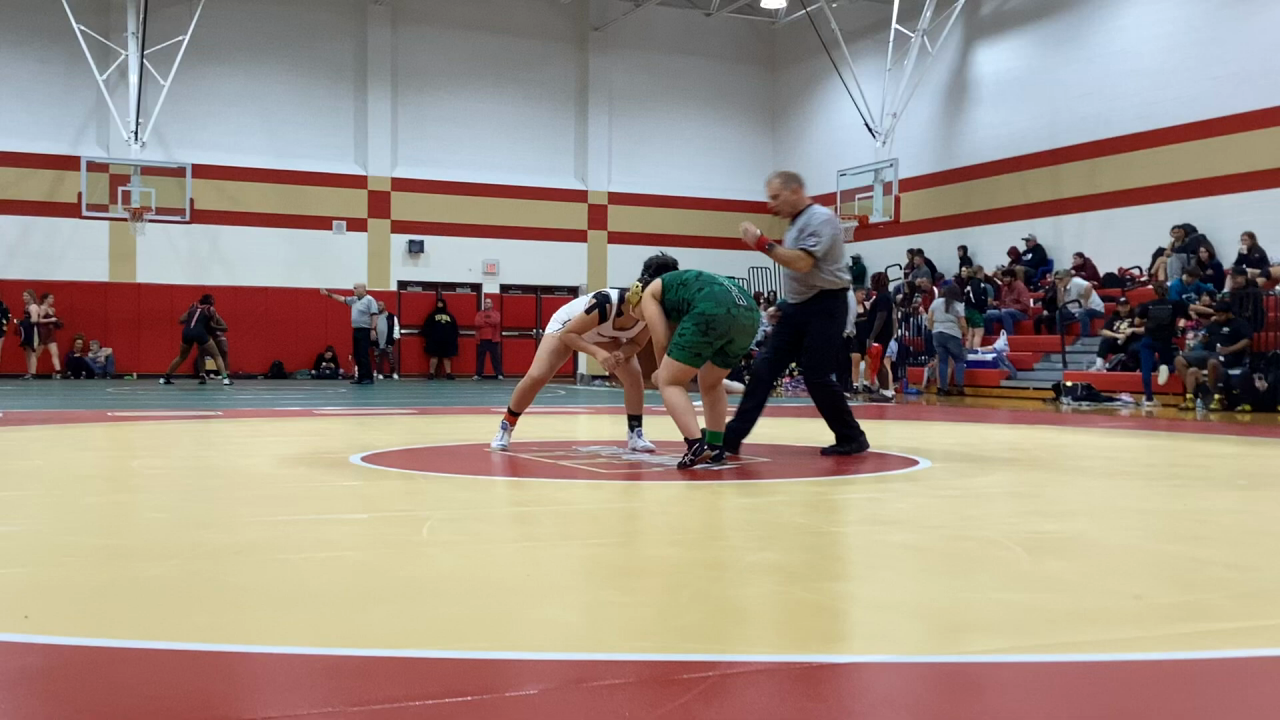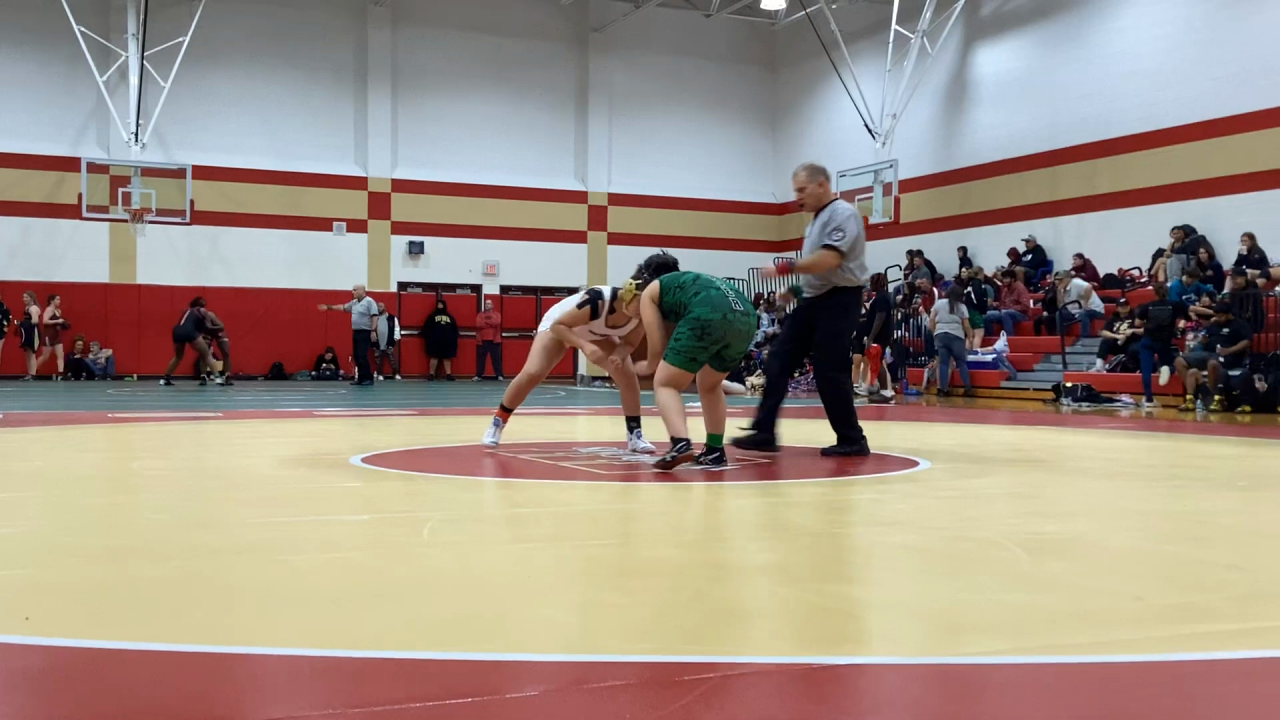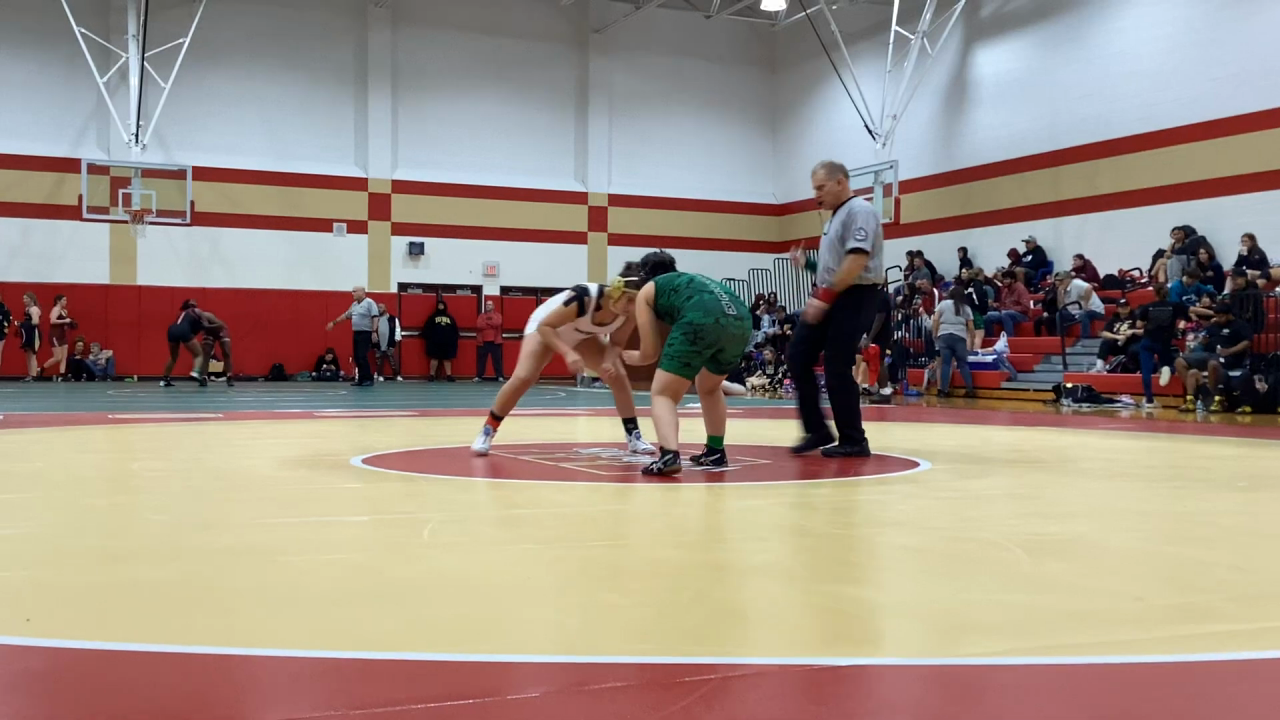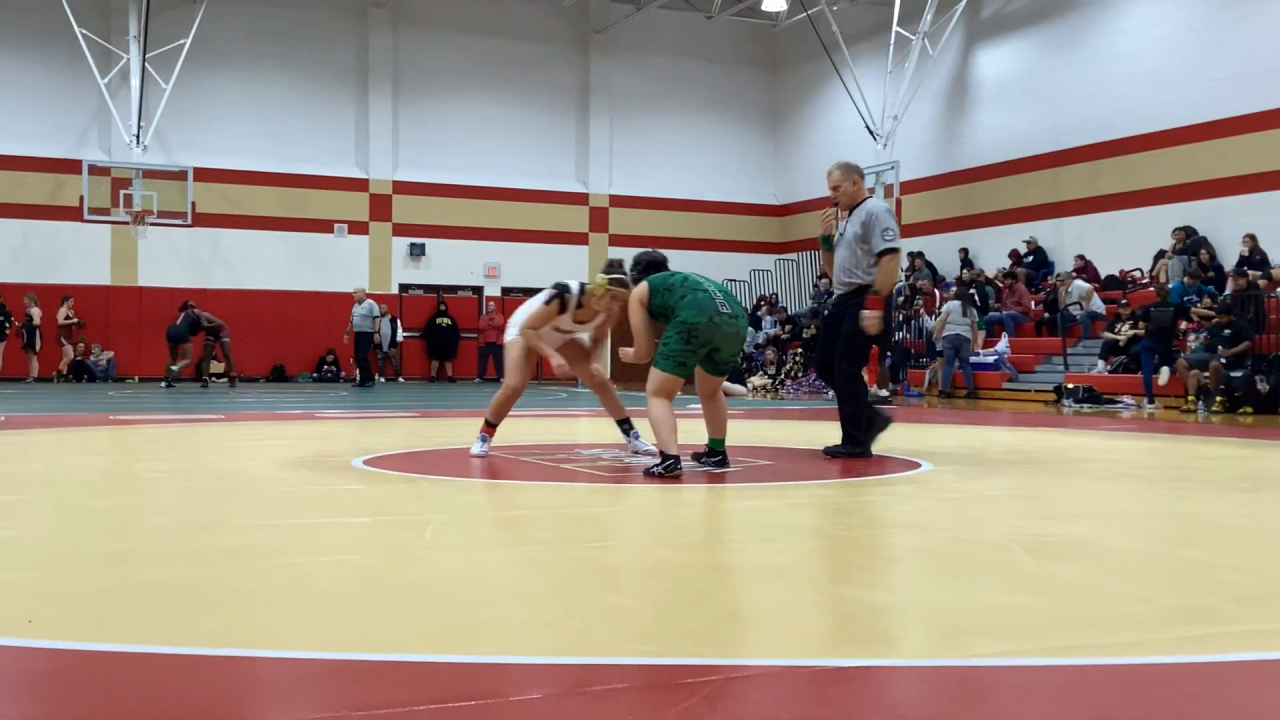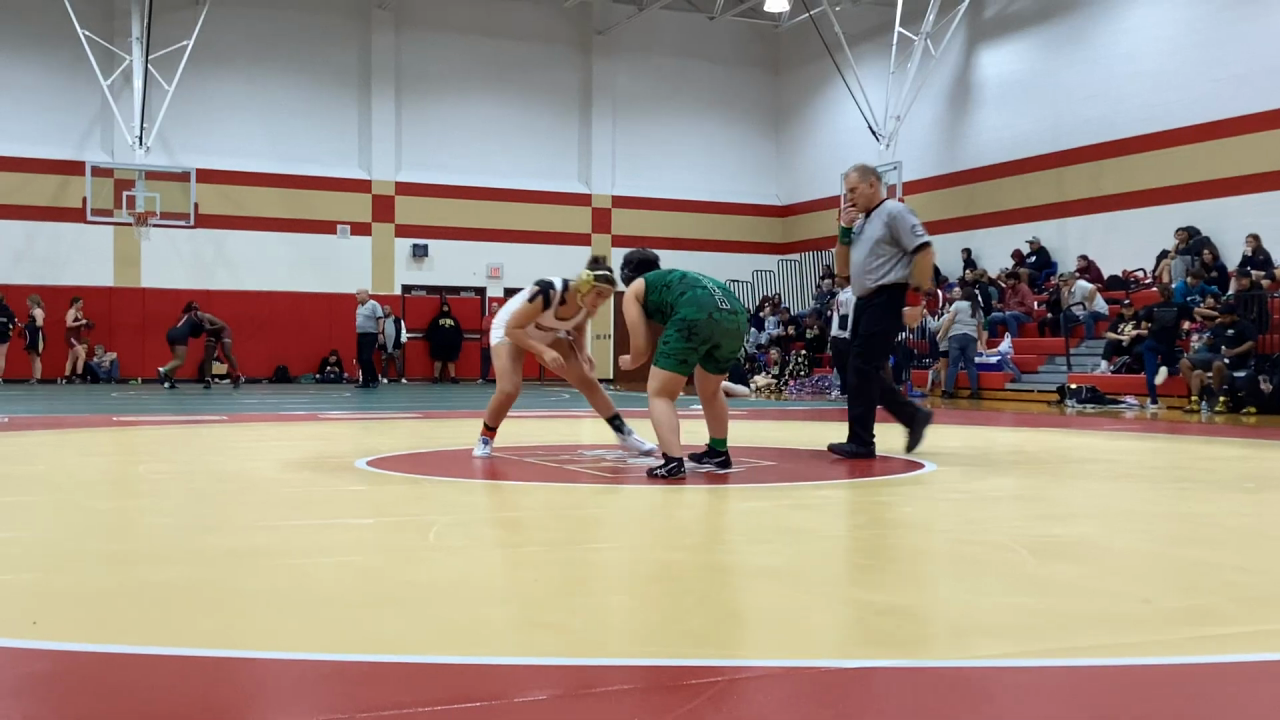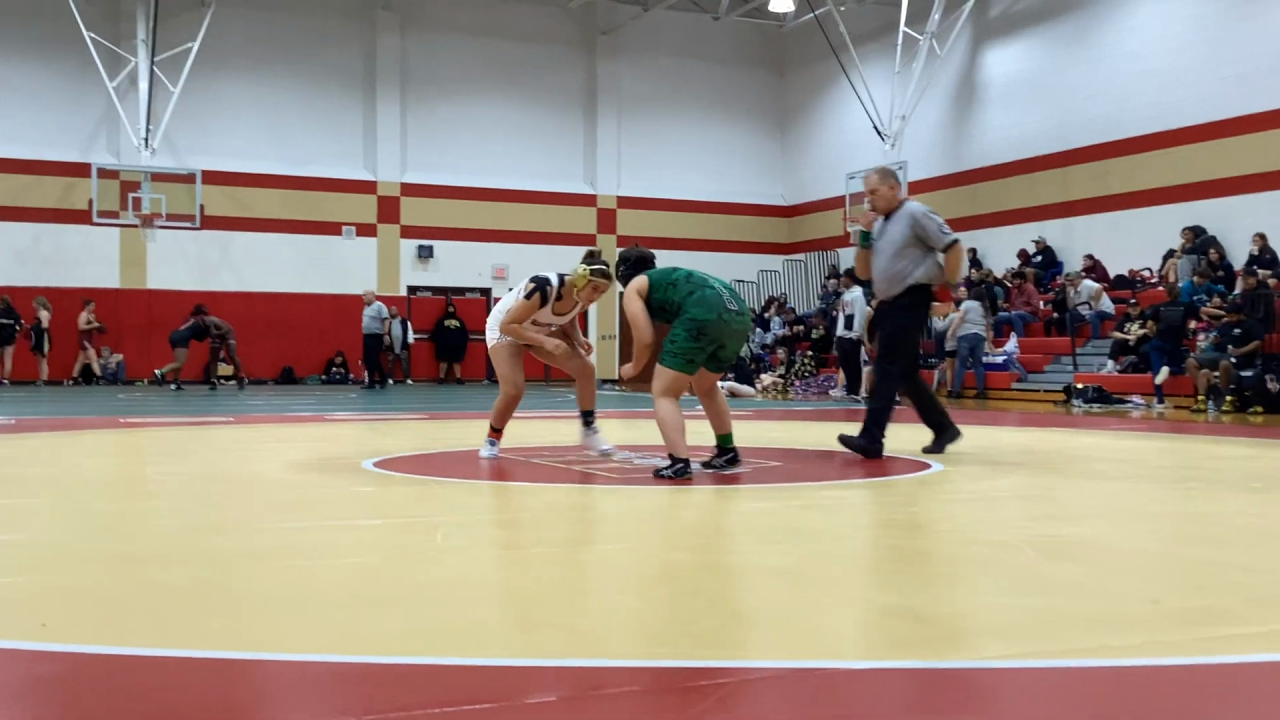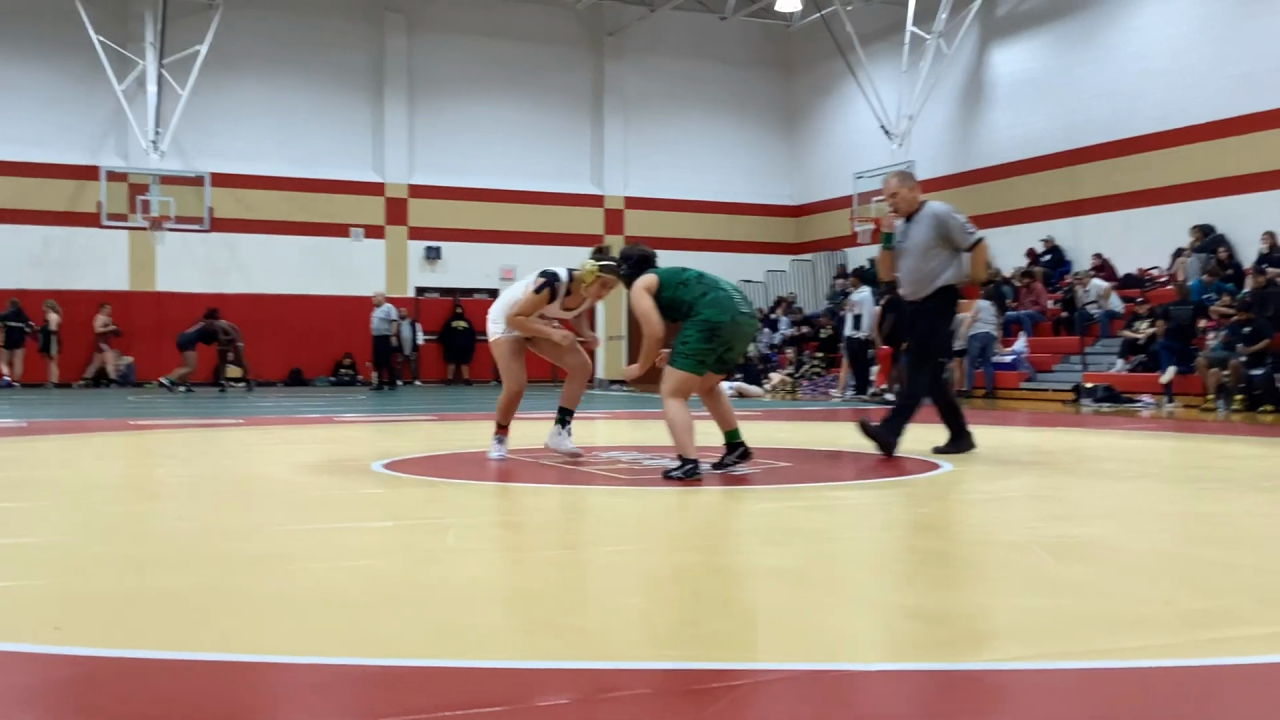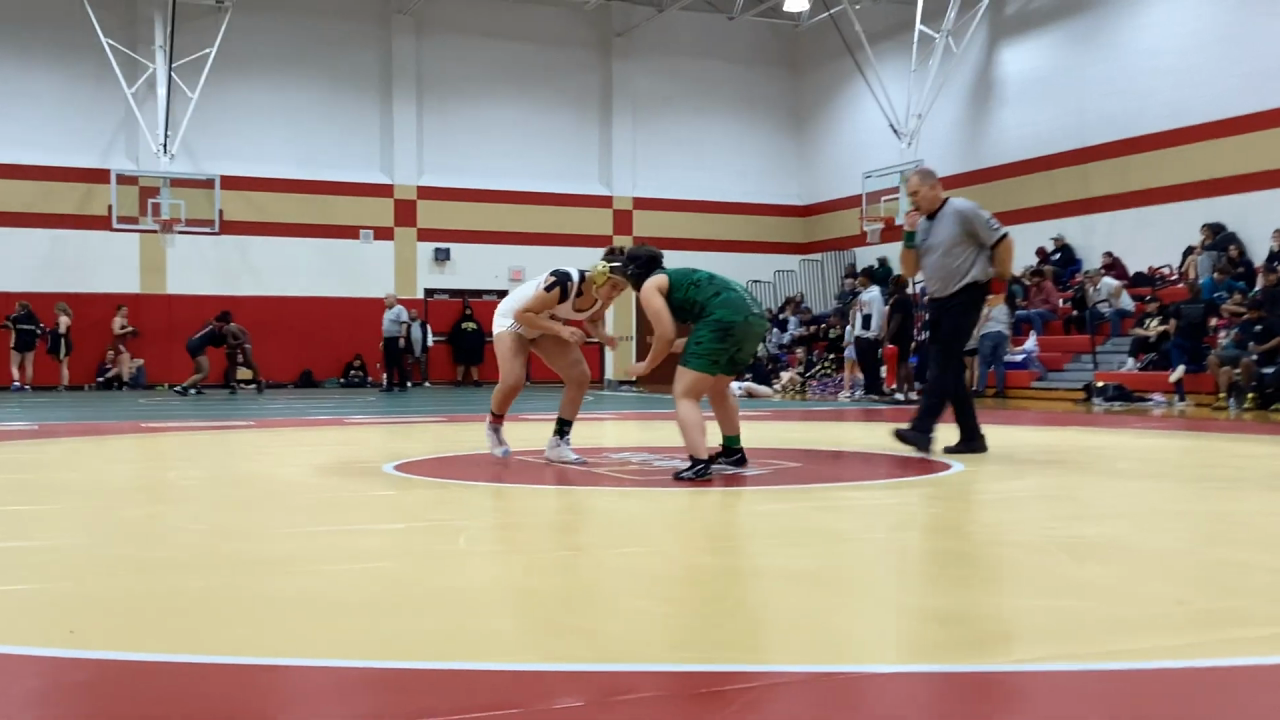
dt=0.1s
person 1, frame 1
left shoulder: (820, 218)
right shoulder: (795, 224)
left elbow: (800, 263)
left wrist: (762, 243)
right wrist: (782, 305)
left hip: (825, 306)
right hip: (798, 307)
left knee: (816, 375)
right knee: (764, 370)
left ankle: (851, 438)
right ankle: (732, 437)
person 1, frame 2
left shoulder: (842, 213)
right shoulder: (817, 218)
left elbow: (828, 260)
left wrist: (783, 269)
right wrist: (796, 289)
left hip: (838, 302)
right hip: (812, 301)
left knee: (827, 373)
right knee: (778, 364)
left ankle: (852, 440)
right ankle: (764, 435)
person 1, frame 3
left shoulder: (859, 211)
right shoulder: (835, 217)
left elbow: (857, 262)
left wrist: (823, 296)
right wrist: (809, 263)
left hip: (853, 301)
right hip: (829, 301)
left knee: (837, 370)
right knee: (797, 359)
left ankle: (853, 441)
right ankle: (816, 430)
person 1, frame 4
left shoulder: (876, 212)
right shoulder: (845, 220)
left elbow: (890, 259)
right elbow: (830, 268)
left wrist: (875, 303)
right wrist: (825, 238)
left hip: (864, 301)
right hip: (844, 301)
left knee: (847, 370)
right knee: (826, 365)
left ankle: (855, 441)
right ankle: (869, 418)
person 1, frame 5
left shoulder: (894, 213)
right shoulder: (859, 222)
left elbow: (924, 252)
right elbow: (842, 270)
left wrist: (913, 298)
right wrist: (844, 231)
left hip: (886, 300)
right hip: (865, 302)
left knee: (862, 370)
right knee: (868, 371)
left ankle: (861, 441)
right ankle: (912, 415)
person 1, frame 6
left shoulder: (916, 214)
right shoulder: (878, 225)
left elbow: (953, 249)
right elbow: (864, 273)
right wrist: (864, 234)
left hip: (911, 302)
right hip: (889, 304)
left knee: (888, 370)
right knee: (904, 373)
left ankle: (871, 439)
right ankle: (943, 428)
person 1, frame 7
left shoulder: (939, 215)
right shoulder: (898, 226)
left elbow: (978, 247)
right elbow: (886, 273)
right wrist: (887, 237)
left hip: (939, 301)
right hip: (915, 304)
left knee: (918, 367)
right knee: (930, 372)
left ankle: (889, 432)
right ankle: (960, 436)
person 1, frame 8
left shoulder: (964, 211)
right shoulder: (920, 225)
left elbow: (1003, 243)
right elbow: (909, 272)
left wrist: (999, 285)
right wrist: (909, 235)
left hip: (964, 298)
right hip: (938, 302)
left knee: (942, 365)
right knee: (950, 370)
left ankle: (922, 429)
right ankle: (971, 437)
person 2, frame 1
left shoulder: (651, 290)
right shoulder: (690, 282)
left elbow: (662, 340)
left wrist: (660, 373)
left hip: (711, 313)
right hip: (747, 314)
left knee: (669, 382)
right knee: (710, 383)
left ankle: (697, 445)
right ankle: (715, 447)
person 2, frame 2
left shoulder: (650, 291)
right shoulder: (686, 284)
left elbow: (657, 345)
left wrist: (649, 367)
left hip: (707, 317)
right hip: (744, 318)
left knee: (664, 384)
right knee: (709, 385)
left ankle: (681, 445)
right ankle: (715, 450)
person 2, frame 3
left shoulder: (646, 291)
right shoulder: (690, 282)
left elbow: (651, 351)
left wrist: (636, 358)
left hip: (701, 320)
right hip: (740, 320)
left knee: (662, 393)
right knee: (708, 388)
left ankle: (670, 456)
right ankle: (715, 452)
person 2, frame 4
left shoulder: (639, 292)
right shoulder: (683, 282)
left elbow: (644, 352)
left wrist: (631, 356)
left hip: (696, 319)
right hip: (735, 318)
left knee: (657, 394)
right knee: (709, 391)
left ankle: (671, 460)
right ankle: (716, 453)
person 2, frame 5
left shoulder: (633, 291)
right shoulder: (673, 280)
left elbow: (642, 347)
left wrist: (630, 362)
left hip: (695, 316)
right hip: (734, 315)
left knee: (659, 393)
right knee: (709, 390)
left ankle: (674, 462)
right ankle: (718, 453)
person 2, frame 6
left shoulder: (633, 287)
right shoulder: (673, 279)
left elbow: (645, 339)
left wrist: (633, 367)
left hip: (703, 316)
right hip: (738, 315)
left knee: (664, 393)
right knee: (705, 387)
left ankle: (680, 463)
right ankle: (727, 451)
person 2, frame 7
left shoulder: (639, 286)
right shoulder: (674, 279)
left elbow: (655, 334)
left wrist: (639, 368)
right wrist: (675, 356)
left hip: (713, 318)
right hip: (744, 317)
left knee: (673, 393)
right knee: (706, 386)
left ankle: (689, 463)
right ankle: (735, 446)
person 2, frame 8
left shoulder: (649, 287)
right shoulder: (681, 280)
left elbow: (666, 334)
left wrist: (646, 366)
left hip: (724, 318)
right hip: (753, 317)
left knee: (685, 394)
right knee: (716, 387)
left ankle: (700, 464)
right ankle: (733, 451)
person 3, frame 1
right shoulder: (605, 303)
left elbow: (636, 343)
right elbow: (567, 334)
left wrist: (622, 353)
right wrist: (596, 352)
left hip: (604, 336)
right hip: (567, 326)
left knee: (634, 374)
right knee: (537, 376)
left ankle: (635, 434)
right ankle: (506, 427)
person 3, frame 2
right shoulder: (597, 299)
left elbow: (629, 343)
right elbow: (559, 325)
left wrist: (618, 355)
right wrist: (585, 346)
left hip: (597, 335)
right hip: (559, 324)
left knee: (628, 375)
right knee: (532, 373)
left ankle: (634, 435)
right ankle: (498, 423)
person 3, frame 3
left shoulder: (630, 313)
right shoulder: (584, 297)
left elbow: (617, 344)
right elbow: (544, 327)
left wrist: (609, 361)
right wrist: (569, 353)
left hip: (584, 335)
right hip: (544, 328)
left knee: (617, 378)
right knee: (523, 378)
left ankle: (634, 437)
right ankle: (486, 432)
person 3, frame 4
left shoulder: (609, 311)
right shoulder: (564, 295)
left elbow: (597, 339)
right elbow: (526, 330)
left wrist: (590, 363)
right wrist: (553, 356)
left hip: (564, 336)
right hip: (526, 329)
left knee: (600, 381)
right knee: (514, 385)
left ankle: (632, 437)
right ankle: (484, 437)
person 3, frame 5
left shoulder: (590, 303)
right shoulder: (548, 292)
left elbow: (579, 328)
right elbow: (511, 329)
left wrist: (582, 352)
right wrist: (545, 351)
left hip: (547, 333)
right hip: (508, 329)
left knee: (586, 380)
right knee: (508, 389)
left ankle: (625, 435)
right ankle: (485, 439)
person 3, frame 6
left shoulder: (582, 298)
right shoulder: (544, 288)
right elbow: (508, 325)
left wrist: (578, 338)
right wrist: (546, 342)
left hip: (541, 330)
right hip: (504, 328)
left knee: (586, 369)
right knee: (513, 390)
left ankle: (589, 431)
right ankle: (492, 440)
person 3, frame 7
left shoulder: (591, 293)
right shoulder: (553, 282)
left elbow: (578, 316)
right elbow: (514, 317)
left wrist: (587, 333)
right wrist: (552, 334)
left hip: (541, 323)
right hip: (506, 320)
left knee: (581, 366)
right knee: (516, 387)
left ankle: (560, 431)
right ankle: (499, 436)
person 3, frame 8
left shoulder: (603, 297)
right shoulder: (564, 282)
left elbow: (594, 320)
right elbow: (522, 314)
left wrist: (602, 335)
right wrist: (561, 330)
left hip: (548, 325)
right hip: (513, 317)
left knee: (580, 376)
right knee: (513, 380)
left ankle: (558, 443)
right ankle: (495, 425)
